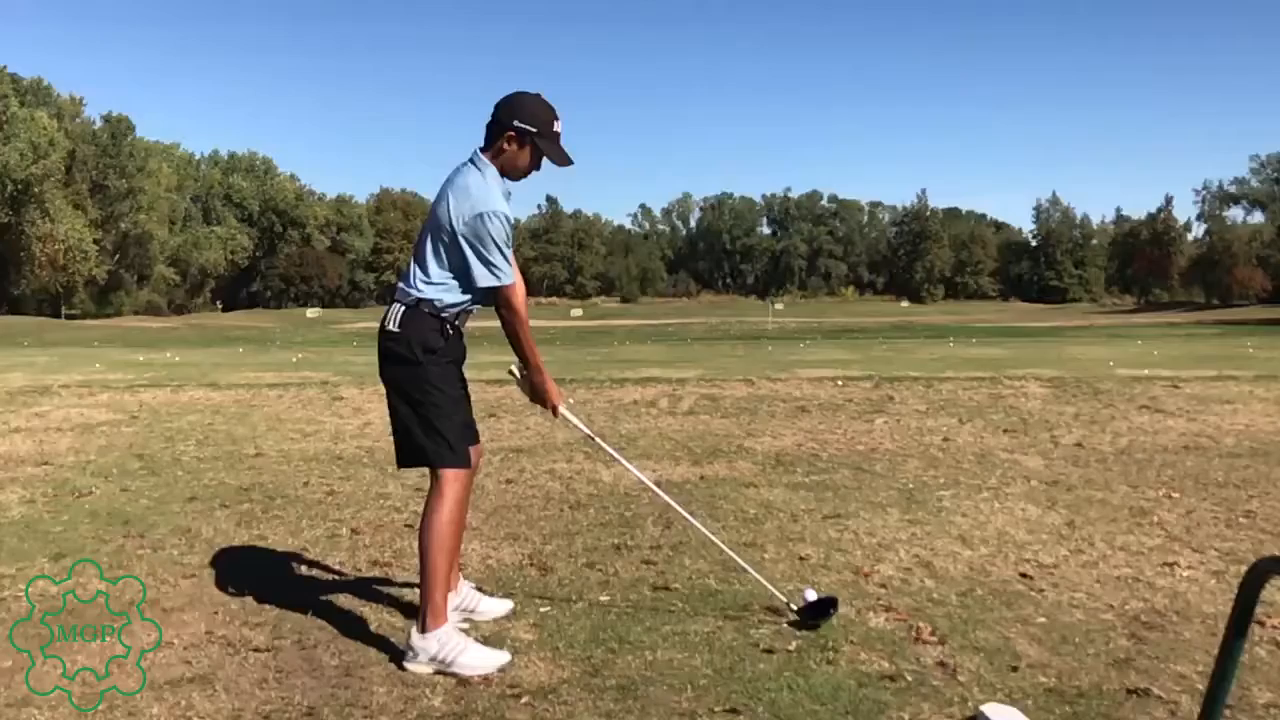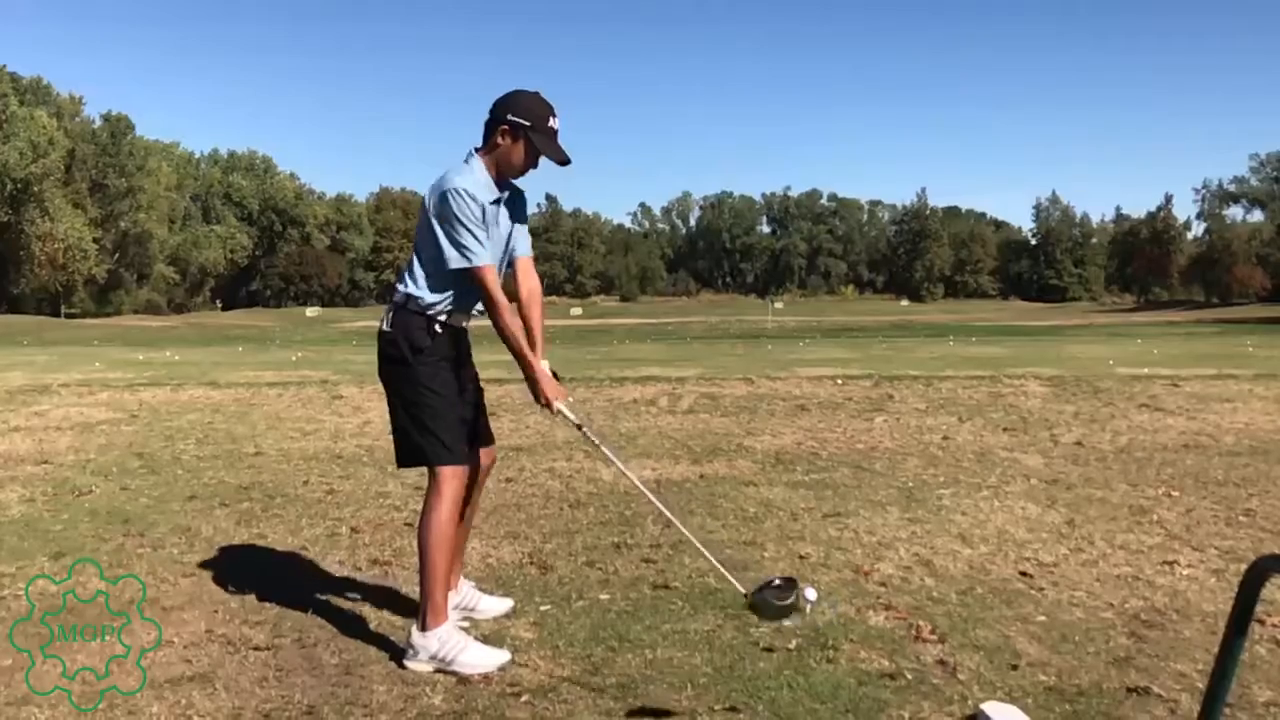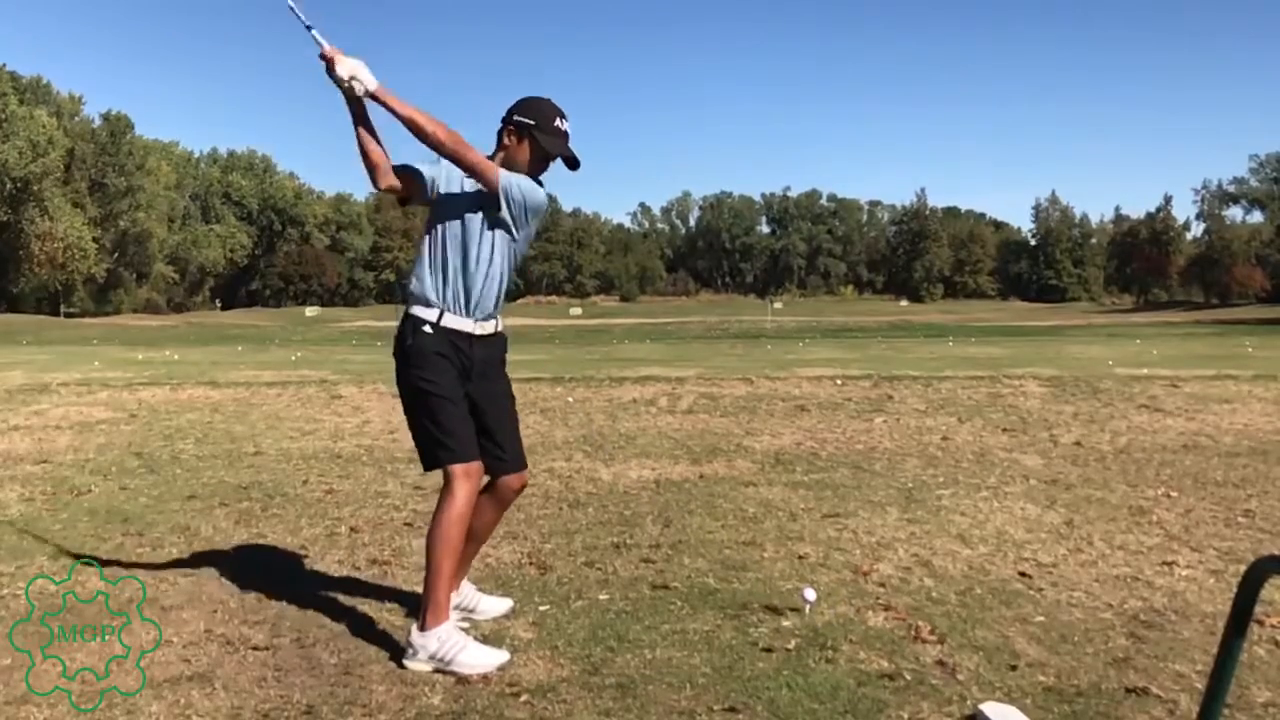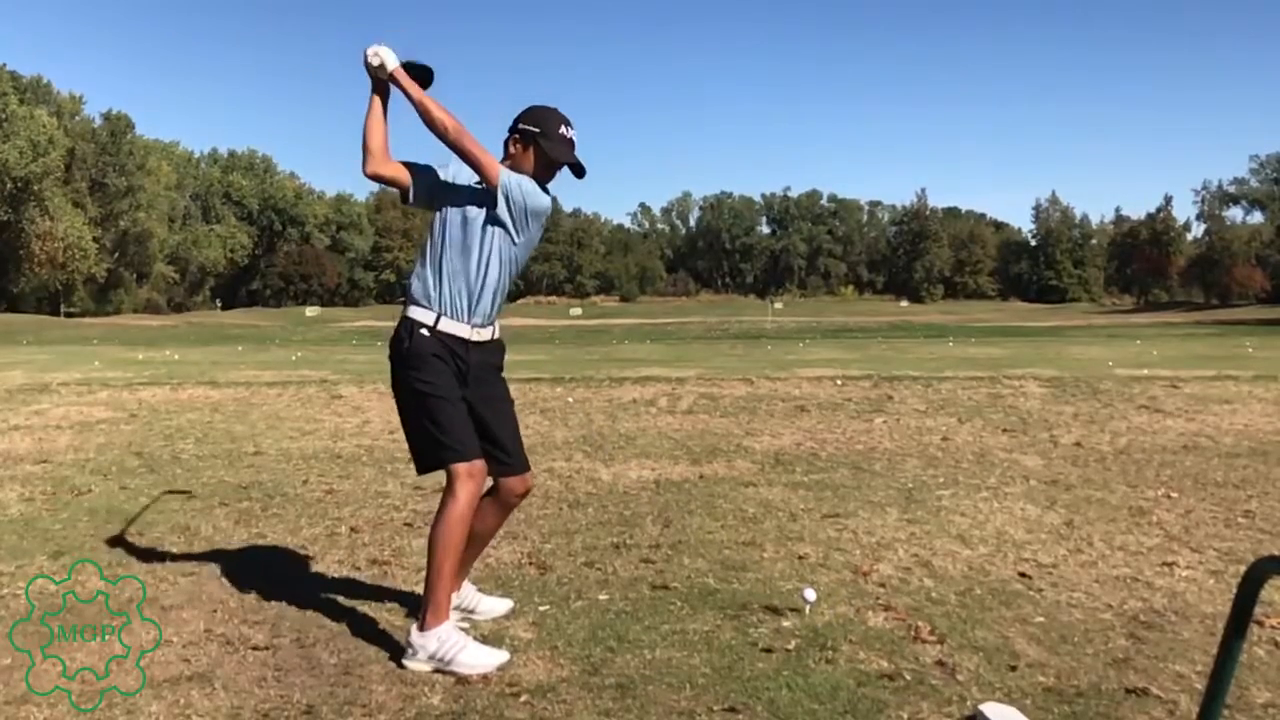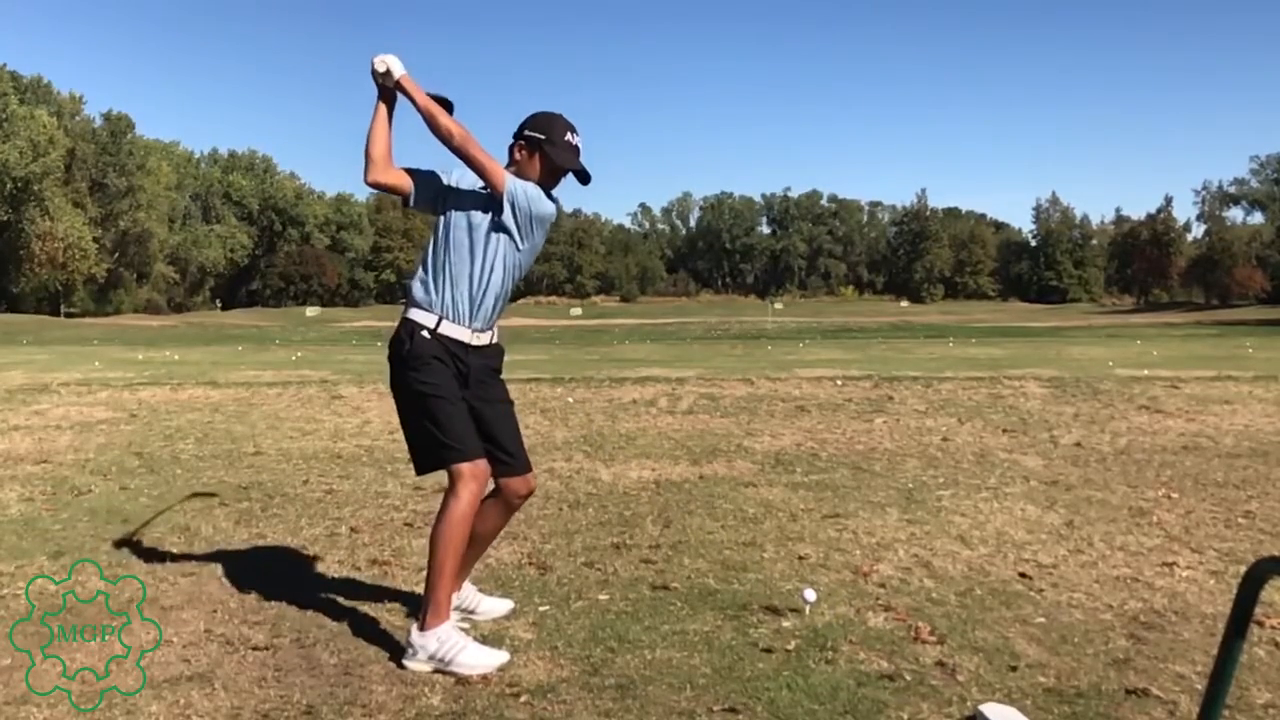
dt=0.4s
person 1, frame 1
left shoulder: (476, 179)
right shoulder: (484, 203)
left elbow: (511, 276)
right elbow: (507, 300)
left wrist: (529, 365)
right wrist: (538, 375)
left hip: (432, 335)
right hip: (421, 337)
left knee: (467, 457)
right knee: (451, 473)
left ankle: (450, 590)
right ankle: (431, 634)
person 1, frame 2
left shoulder: (515, 202)
right shoulder: (458, 189)
left elbow: (526, 279)
right elbow: (485, 287)
left wrist: (540, 357)
right wrist: (531, 370)
left hip: (452, 338)
right hip: (418, 336)
left knee: (478, 459)
right knee: (450, 470)
left ankle: (450, 586)
right ankle: (432, 632)
person 1, frame 3
left shoulder: (531, 199)
right shoulder: (443, 176)
left elbow: (459, 152)
right elbow: (386, 180)
left wrist: (379, 93)
right wrist: (355, 102)
left hip: (484, 347)
right hip: (429, 341)
left knee: (510, 478)
right knee: (464, 475)
left ankle: (451, 586)
right ankle: (430, 632)
person 1, frame 4
left shoulder: (535, 204)
right shoulder: (451, 181)
left elbow: (457, 138)
right elbow: (377, 166)
left wrist: (400, 76)
right wrist: (379, 89)
left hip: (480, 351)
right hip: (426, 345)
left knee: (513, 482)
right knee: (467, 475)
left ankle: (453, 587)
right ankle: (431, 633)
person 1, frame 5
left shoulder: (540, 209)
right shoulder: (456, 184)
left elbow: (463, 143)
right elbow: (378, 174)
left wrist: (407, 83)
right wrist: (385, 97)
left hip: (479, 355)
right hip: (426, 347)
left knee: (517, 483)
right knee: (470, 475)
left ankle: (454, 587)
right ankle: (432, 631)
